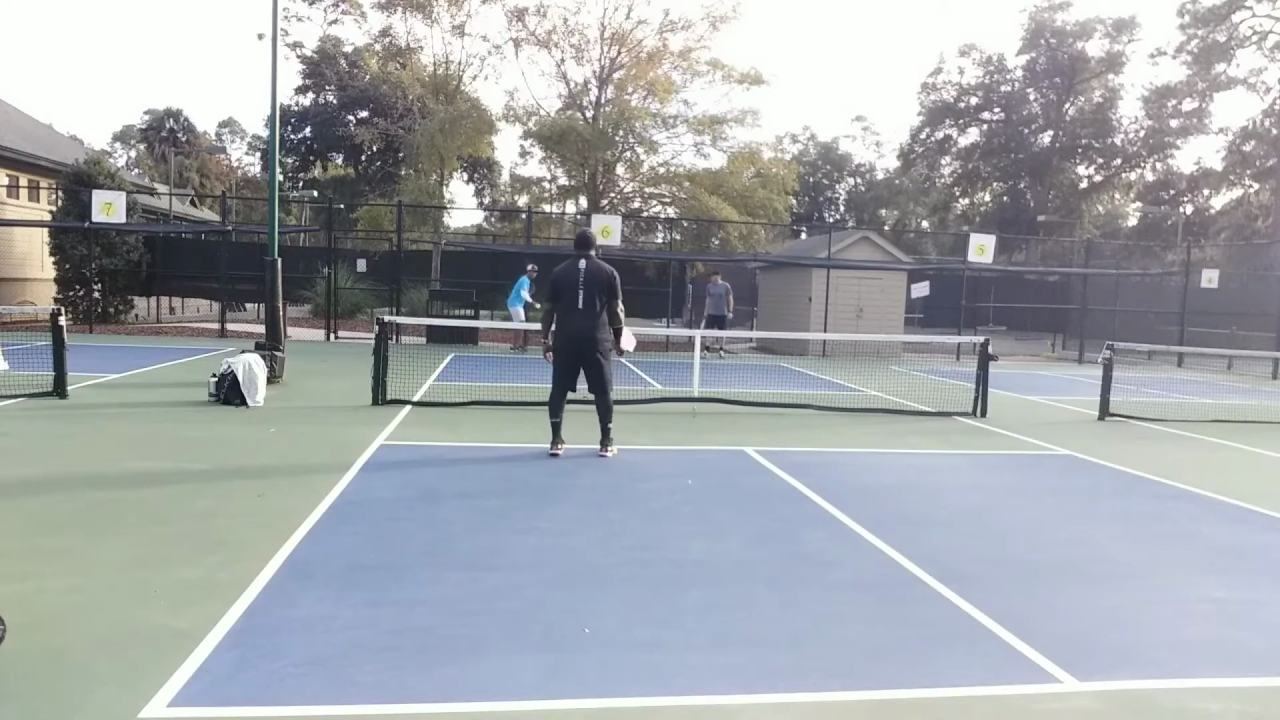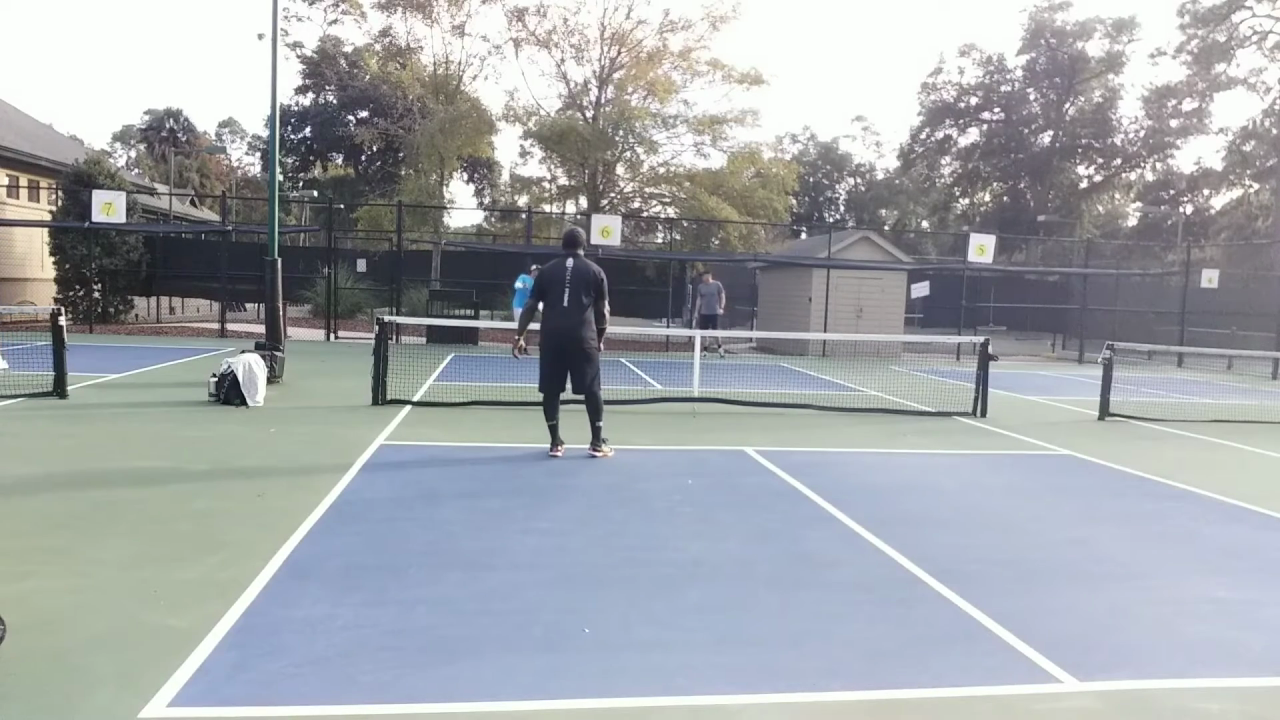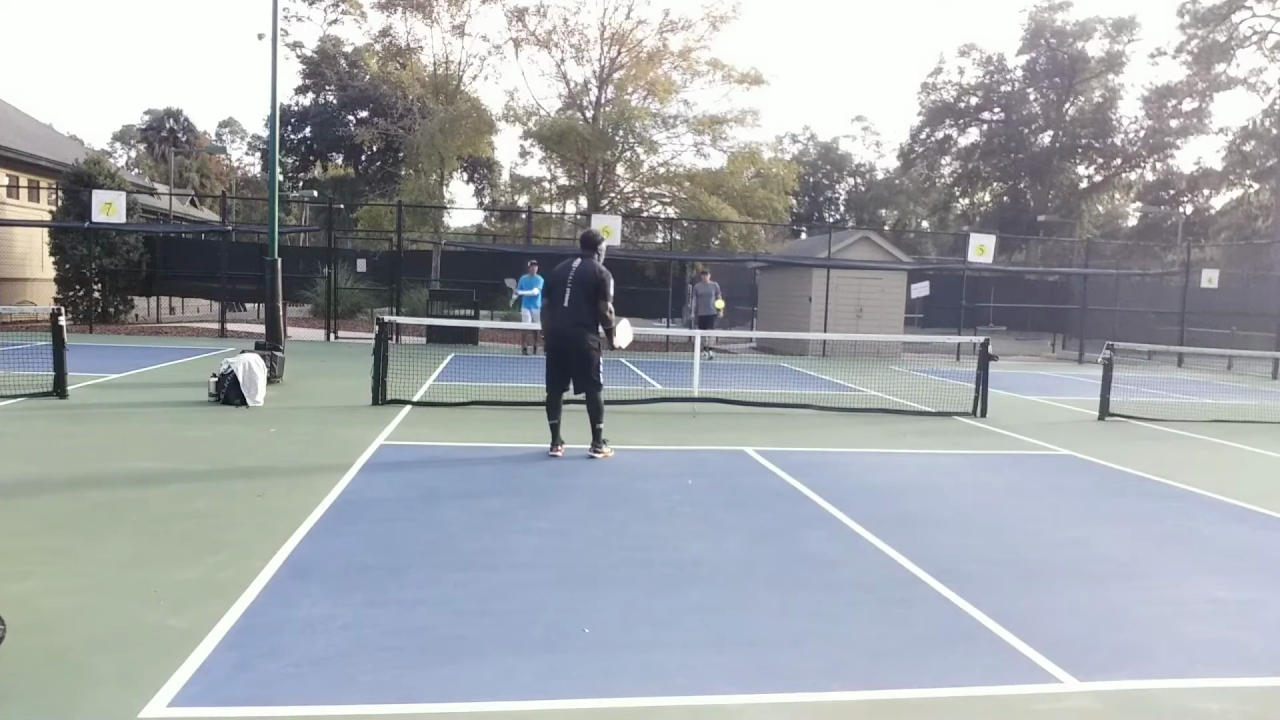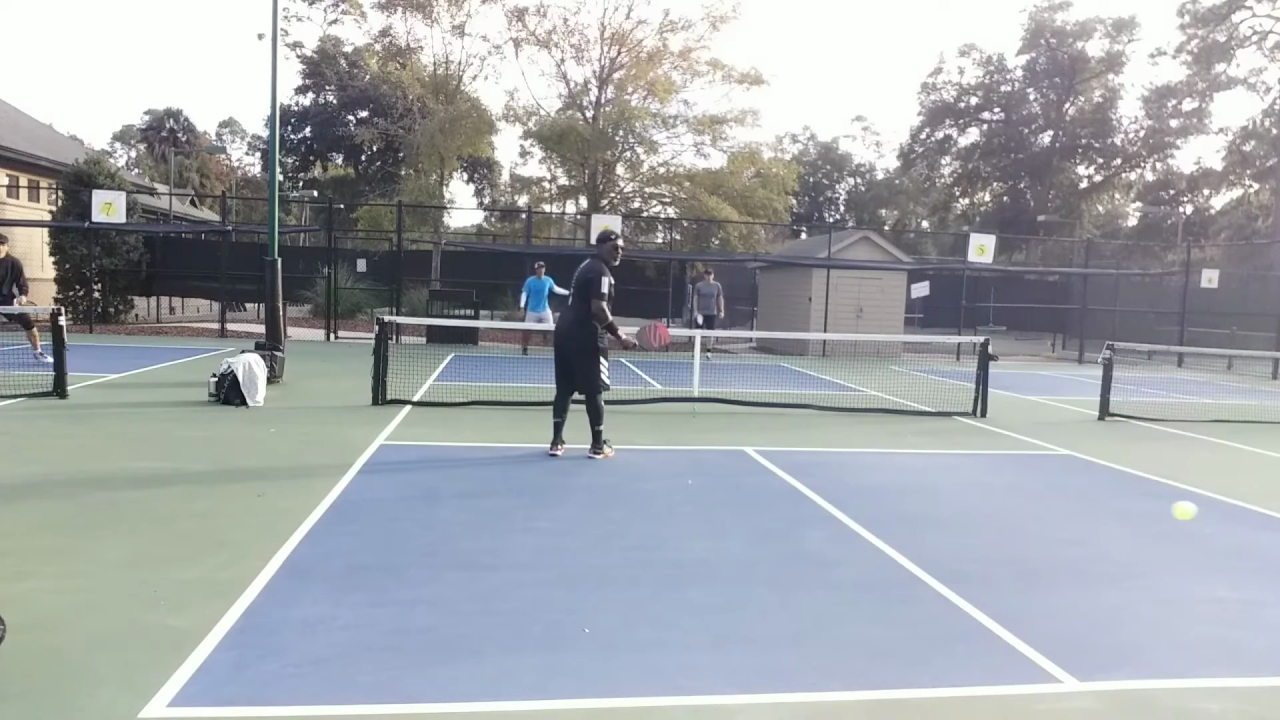
dt=0.5s
person 1, frame 1
left shoulder: (559, 272)
right shoulder: (608, 272)
left elbow: (549, 310)
right elbow: (616, 310)
left wrist: (546, 339)
right wrist: (618, 339)
left hip: (565, 339)
right hip: (597, 339)
left knee: (559, 390)
right knee: (602, 391)
left ankle: (556, 441)
right ankle: (606, 443)
person 1, frame 2
left shoulder: (546, 270)
right shoulder: (595, 271)
left elbow: (529, 307)
right elbow: (603, 311)
left wrist: (519, 337)
right wrist: (599, 338)
left hip: (551, 336)
right hip: (583, 337)
left knee: (551, 390)
right knee: (592, 389)
left ankle: (556, 443)
right ankle: (597, 443)
person 1, frame 3
left shoulder: (559, 269)
right shoulder: (601, 273)
left elbow: (546, 306)
right elbow: (605, 311)
left wrist: (546, 336)
right wrist: (611, 337)
left hip: (555, 335)
right hip: (583, 337)
left knee: (554, 390)
right knee: (593, 390)
left ankle: (556, 442)
right ankle: (597, 444)
person 1, frame 4
left shoulder: (587, 267)
right shoulder: (601, 272)
right elbow: (598, 309)
left wrist: (609, 335)
right wrist: (619, 335)
left hip: (564, 332)
right hip: (584, 337)
left knee: (564, 389)
right knee: (593, 391)
left ankle: (557, 441)
right ankle: (597, 445)
